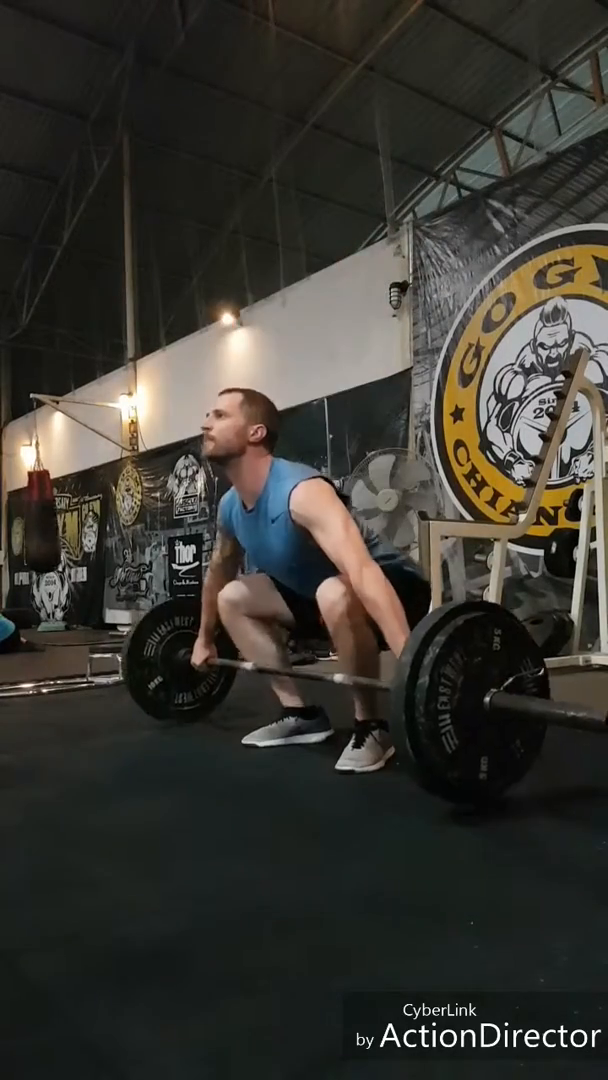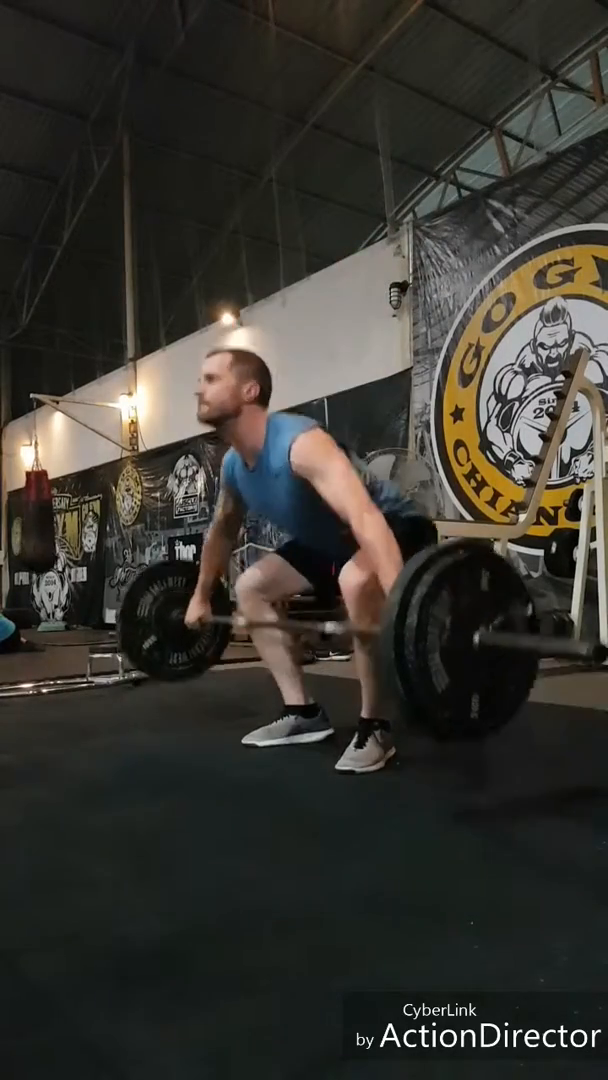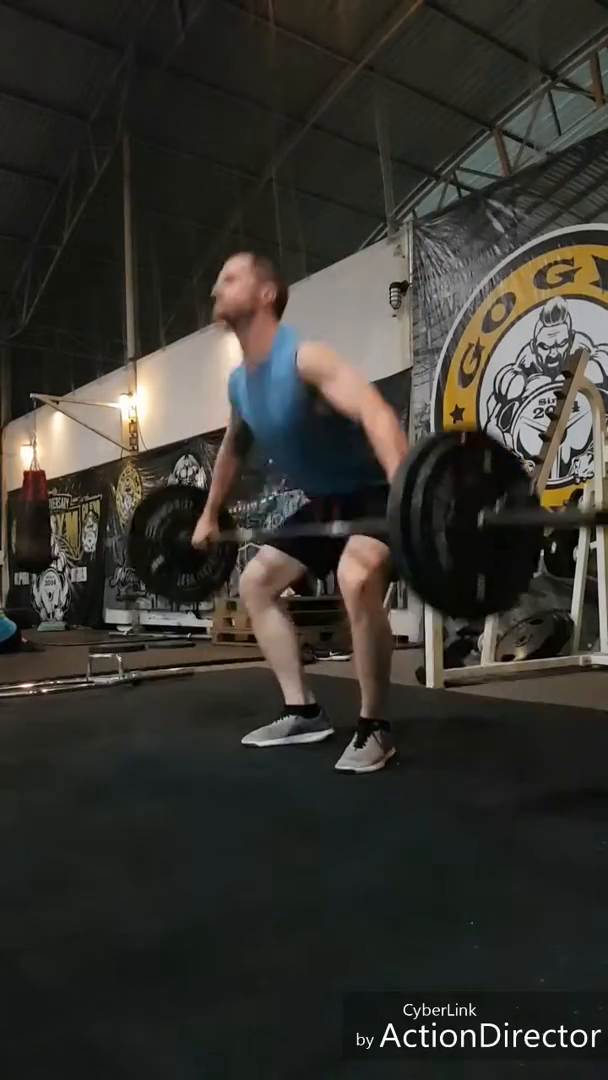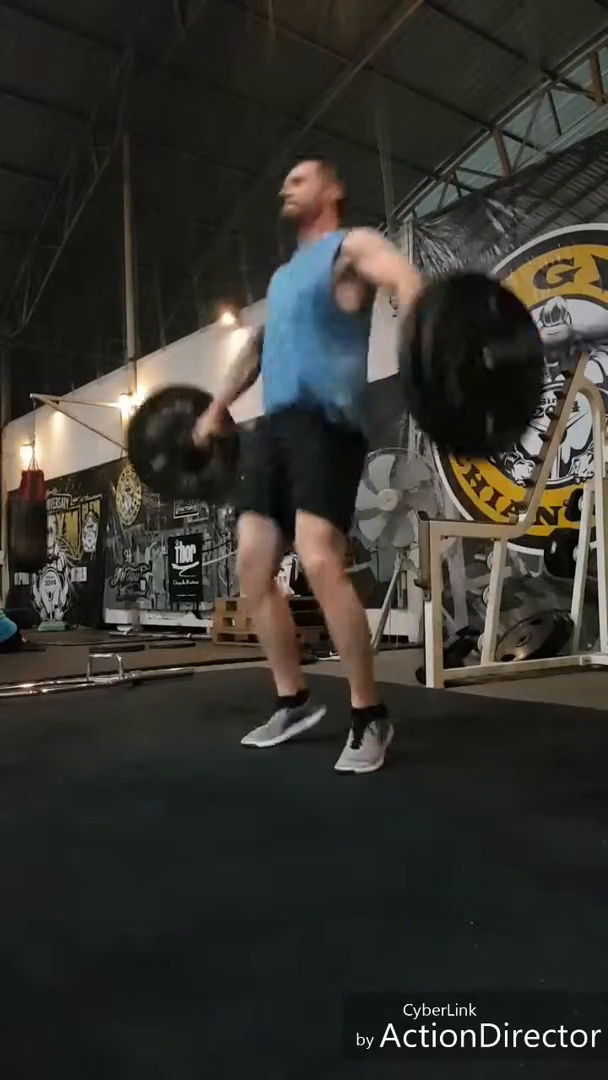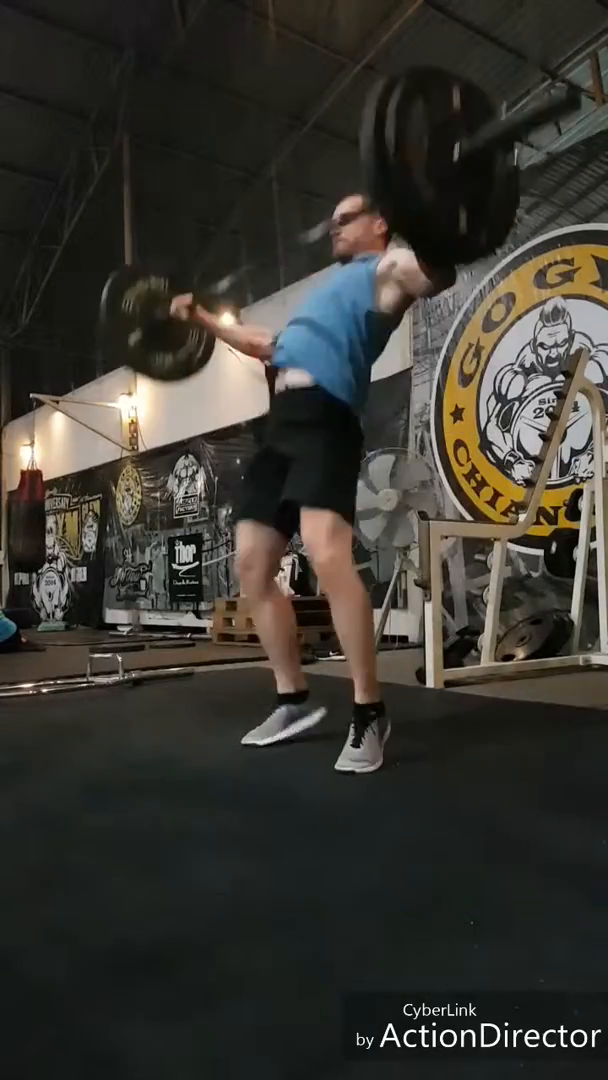
dt=0.2s
person 1, frame 1
left shoulder: (302, 492)
right shoulder: (230, 507)
left elbow: (363, 573)
right elbow: (218, 572)
right wrist: (204, 639)
left hip: (392, 588)
left knee: (335, 597)
right knee: (232, 600)
left ankle: (372, 728)
right ankle: (300, 713)
person 1, frame 2
left shoulder: (300, 444)
right shoulder: (233, 465)
left elbow: (366, 521)
right elbow: (221, 532)
right wrist: (201, 597)
left hip: (394, 531)
left knee: (357, 582)
right knee: (250, 586)
left ankle: (375, 728)
right ankle: (303, 711)
person 1, frame 3
left shoulder: (304, 356)
right shoulder: (240, 381)
left elbow: (377, 415)
right elbow: (231, 452)
right wrist: (210, 515)
left hip: (376, 493)
right hip: (326, 501)
left knee: (357, 580)
right knee: (255, 581)
left ankle: (375, 728)
right ankle: (302, 711)
person 1, frame 4
left shoulder: (351, 245)
right shoulder: (285, 275)
left elbow: (407, 282)
right elbow: (258, 346)
right wrist: (216, 408)
left hip: (325, 426)
right hip: (276, 429)
left knee: (319, 562)
right knee: (251, 568)
left ankle: (369, 717)
right ankle: (294, 700)
person 1, frame 5
left shoulder: (386, 266)
right shoulder: (328, 283)
left elbow: (434, 274)
right elbow: (269, 343)
right wrist: (204, 319)
left hip: (326, 414)
right hip: (283, 420)
left knee: (328, 556)
right knee: (251, 568)
left ankle: (369, 715)
right ankle: (294, 699)
